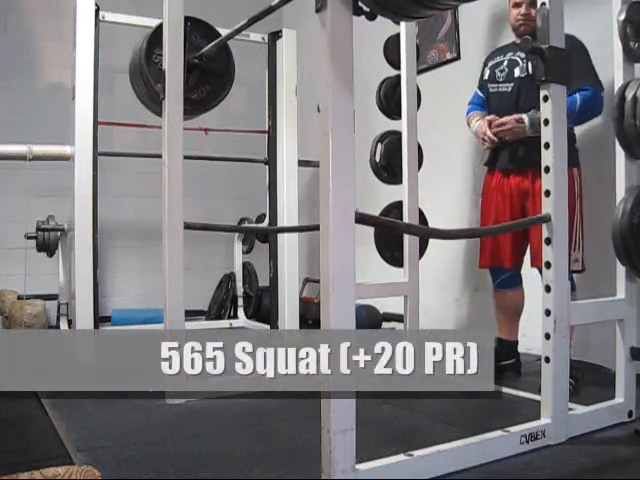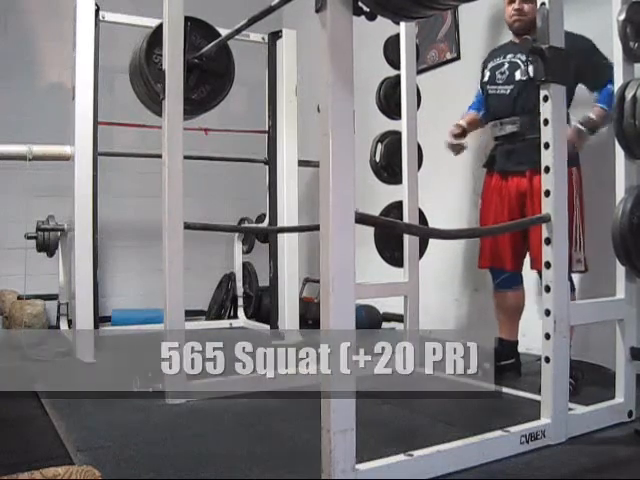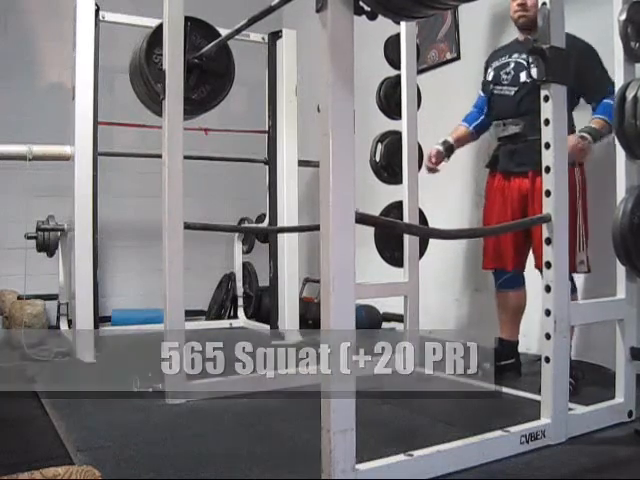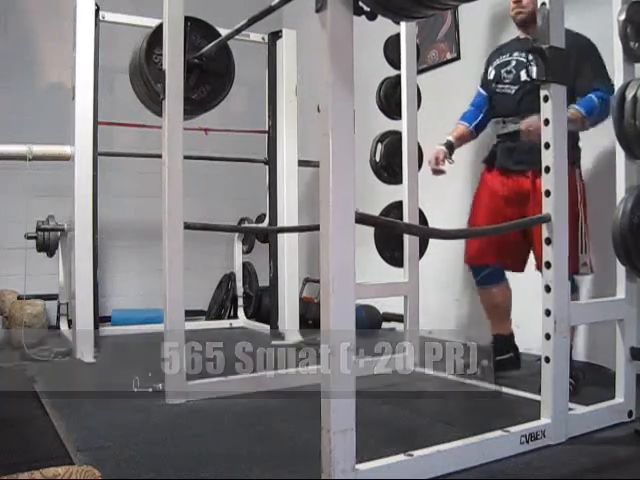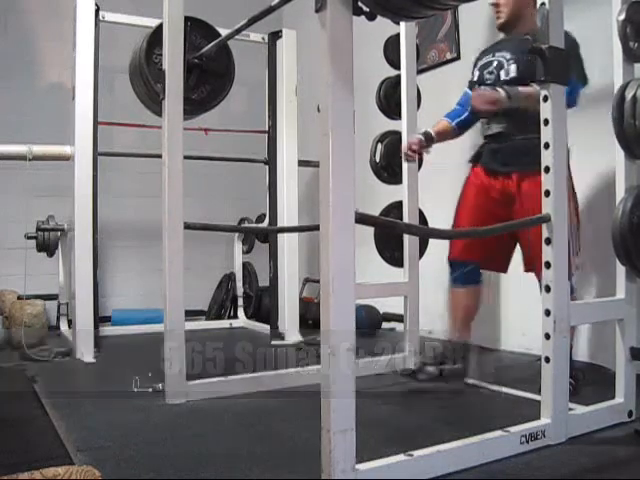
dt=0.2s
person 1, frame 1
left shoulder: (566, 46)
right shoulder: (495, 57)
left elbow: (590, 100)
right elbow: (476, 104)
left wrist: (530, 122)
right wrist: (479, 124)
right hip: (501, 170)
right knee: (501, 265)
right ankle: (506, 353)
person 1, frame 2
left shoulder: (566, 45)
right shoulder: (494, 58)
left elbow: (612, 85)
left wrist: (584, 127)
right wrist: (462, 125)
right hip: (502, 170)
right knee: (501, 264)
left ankle: (563, 363)
right ankle: (507, 353)
person 1, frame 3
left shoulder: (572, 48)
right shoulder: (497, 57)
left elbow: (609, 99)
right elbow: (482, 111)
left wrist: (587, 135)
right wrist: (447, 145)
right hip: (504, 171)
right knee: (503, 266)
right ankle: (507, 353)
person 1, frame 4
left shoulder: (573, 45)
right shoulder: (499, 54)
left elbow: (600, 98)
right elbow: (480, 109)
right wrist: (449, 144)
right hip: (501, 169)
right knee: (481, 259)
left ankle: (563, 363)
right ankle: (504, 348)
person 1, frame 5
right shoulder: (488, 54)
left elbow: (567, 91)
right elbow: (467, 109)
left wrist: (505, 96)
right wrist: (427, 137)
left hip: (536, 171)
right hip: (488, 169)
right knee: (463, 257)
left ankle: (564, 364)
right ankle: (455, 353)
